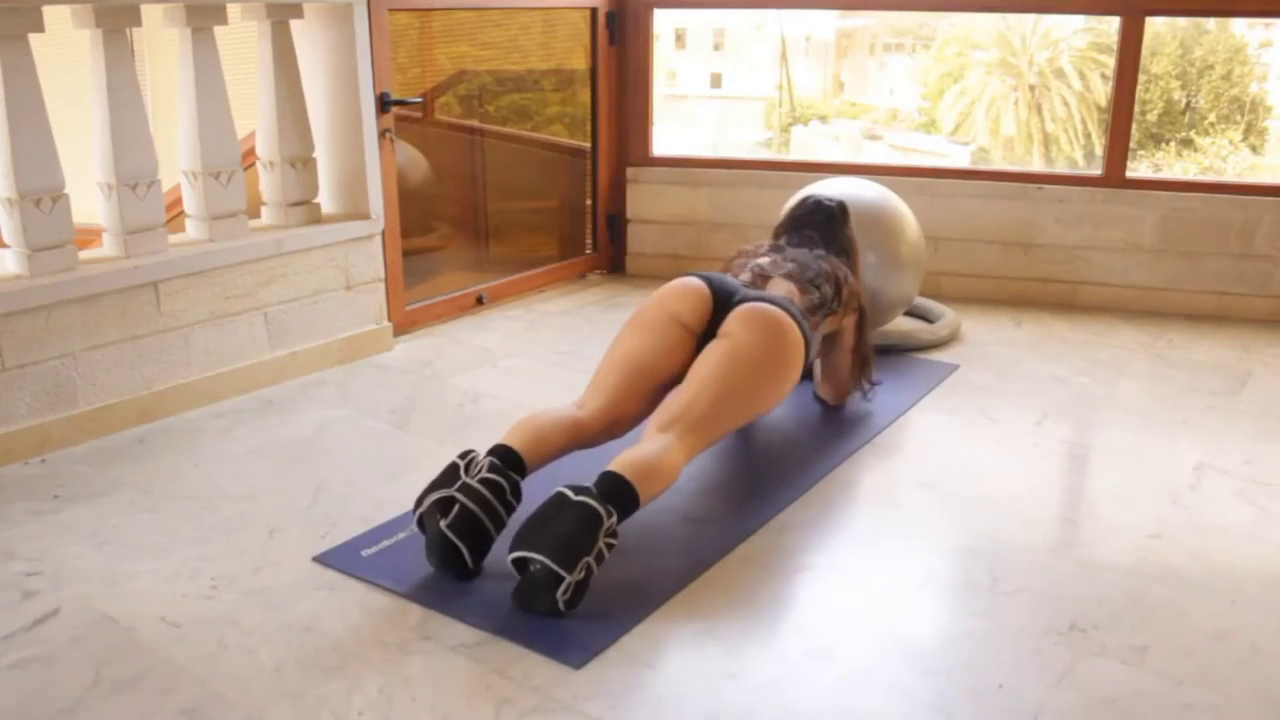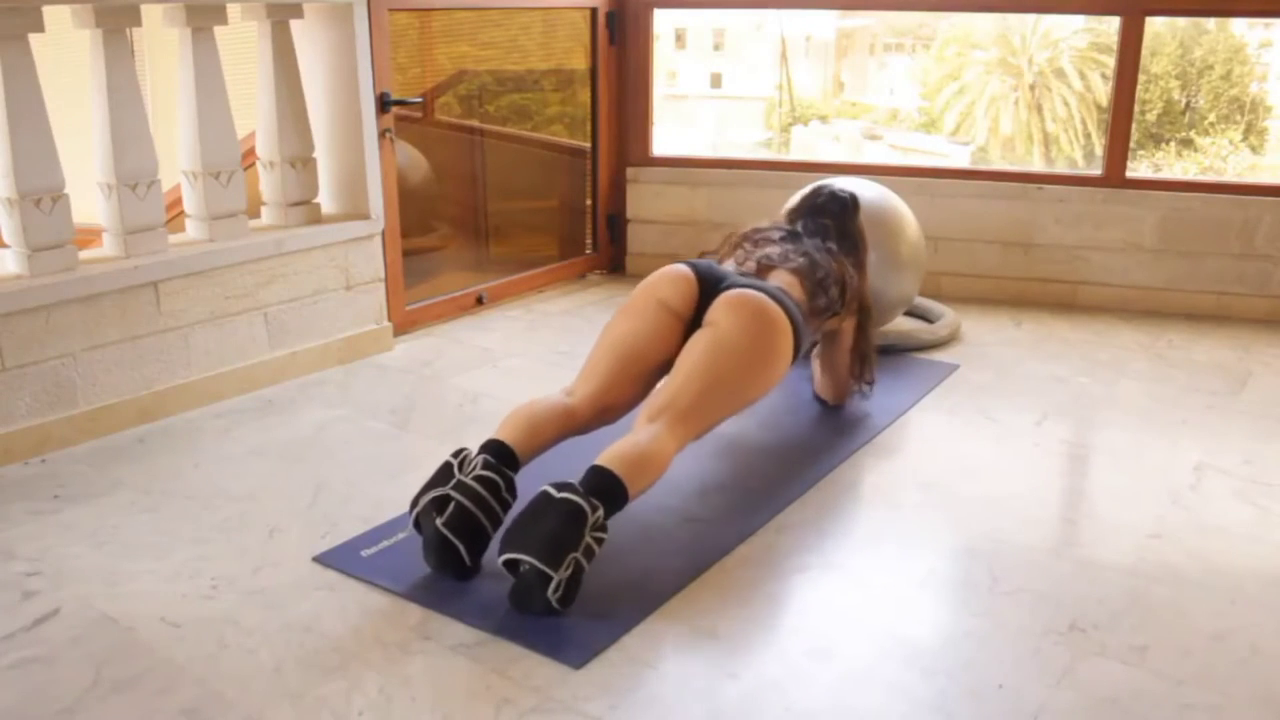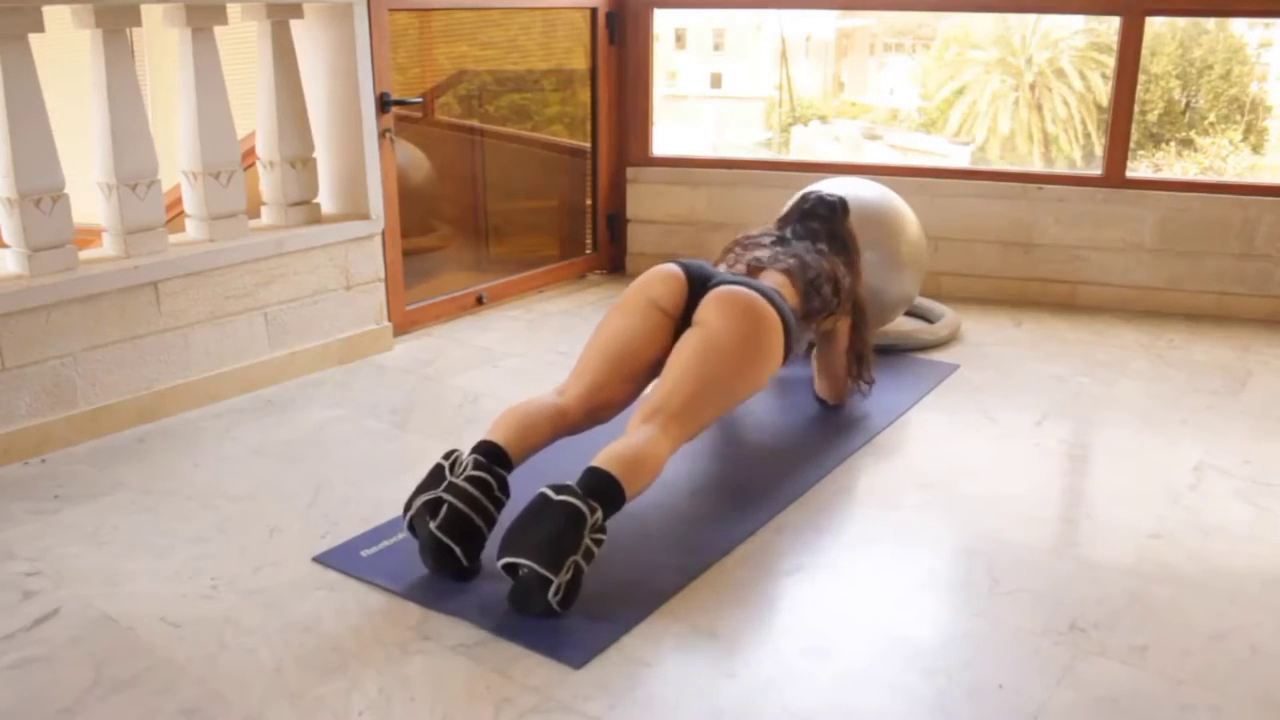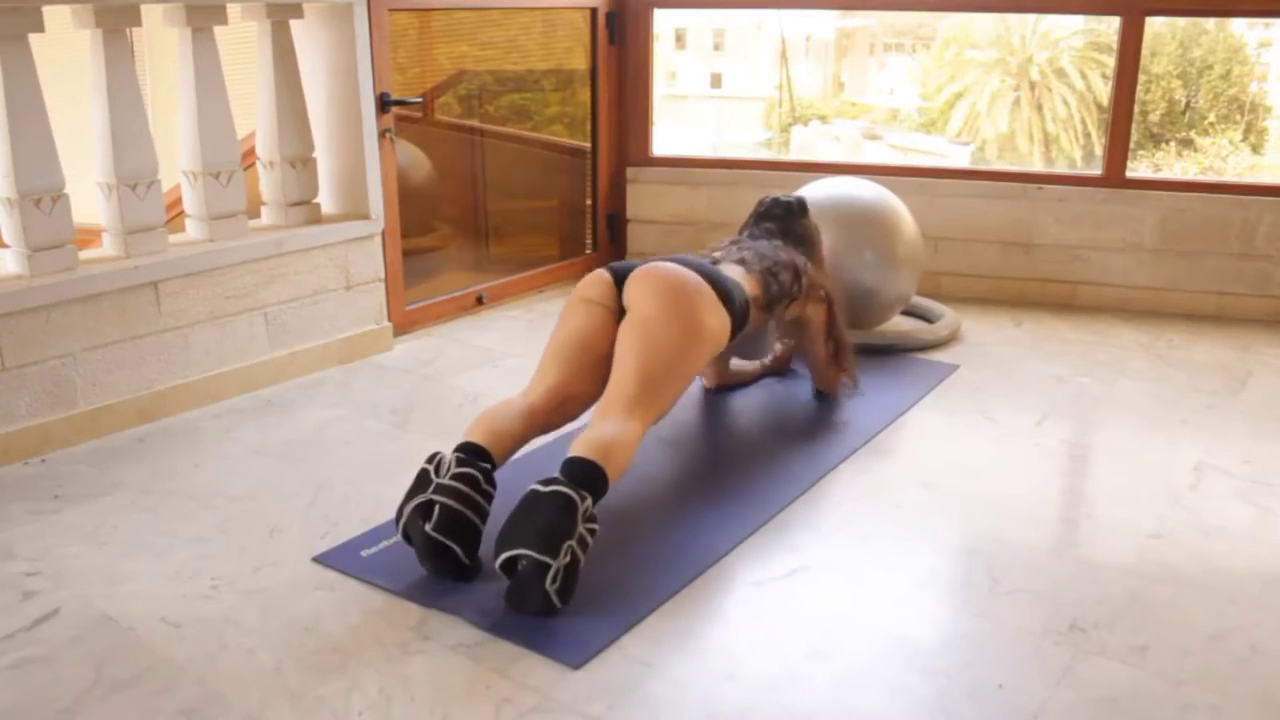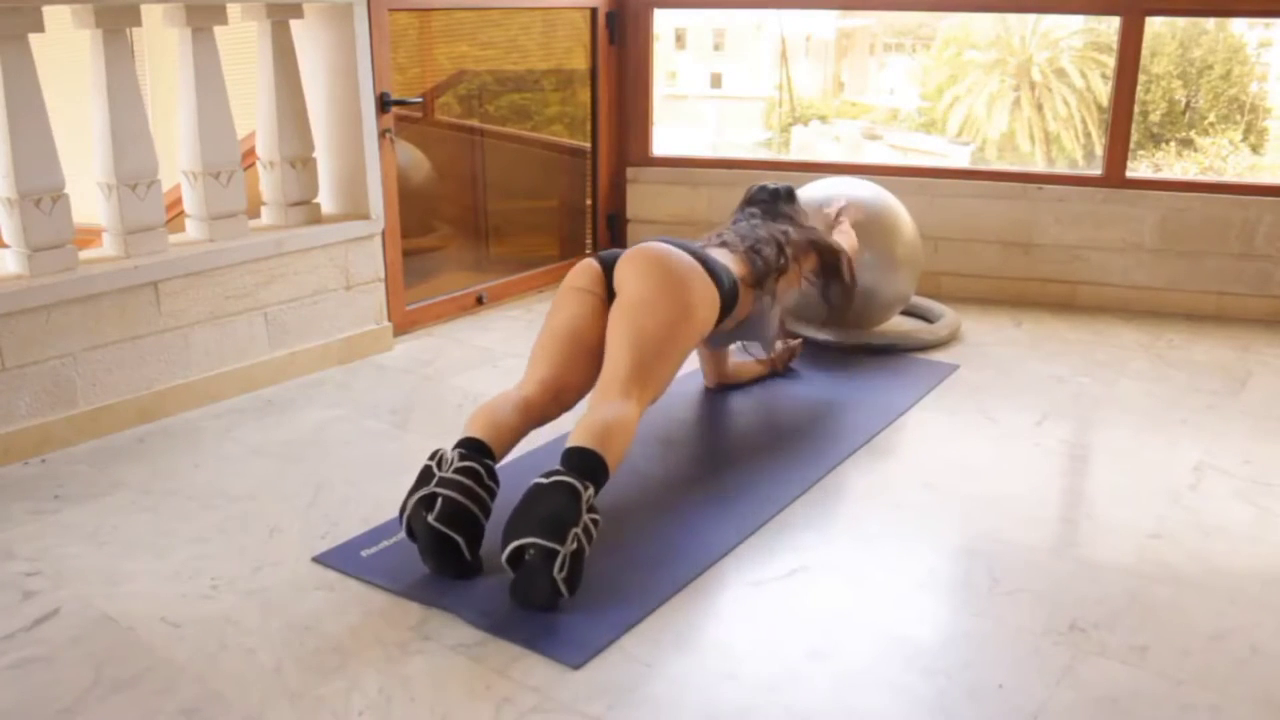
dt=0.3s
person 1, frame 1
left shoulder: (752, 255)
right shoulder: (842, 288)
right elbow: (835, 393)
left wrist: (796, 363)
right wrist: (816, 360)
left hip: (693, 291)
right hip: (771, 328)
left knee: (590, 413)
right knee: (671, 437)
left ankle: (491, 474)
right ankle: (593, 510)
person 1, frame 2
left shoulder: (761, 234)
right shoulder: (843, 280)
right elbow: (834, 393)
right wrist: (817, 361)
left hip: (684, 278)
right hip: (759, 315)
left knee: (580, 402)
right knee: (663, 427)
left ankle: (484, 472)
right ankle: (582, 507)
person 1, frame 3
left shoulder: (754, 242)
right shoulder: (835, 283)
right elbow: (833, 393)
right wrist: (817, 360)
left hip: (674, 277)
right hip: (748, 313)
left knee: (572, 401)
right knee: (656, 428)
left ankle: (475, 474)
right ankle: (579, 507)
person 1, frame 4
left shoulder: (721, 257)
right shoulder: (802, 278)
left elbow: (714, 374)
right elbow: (829, 382)
left wrist: (767, 363)
left hip: (610, 278)
right hip: (679, 290)
left knee: (539, 404)
right knee: (623, 415)
left ankle: (461, 473)
right ankle: (566, 500)
person 1, frame 5
left shoulder: (715, 247)
right shoulder: (792, 249)
left elbow: (715, 374)
right elbow: (843, 260)
left wrist: (767, 364)
right wrist: (837, 232)
left hip: (599, 268)
right hip: (665, 271)
left knee: (534, 394)
right knee: (620, 399)
left ankle: (462, 469)
right ankle: (568, 492)
